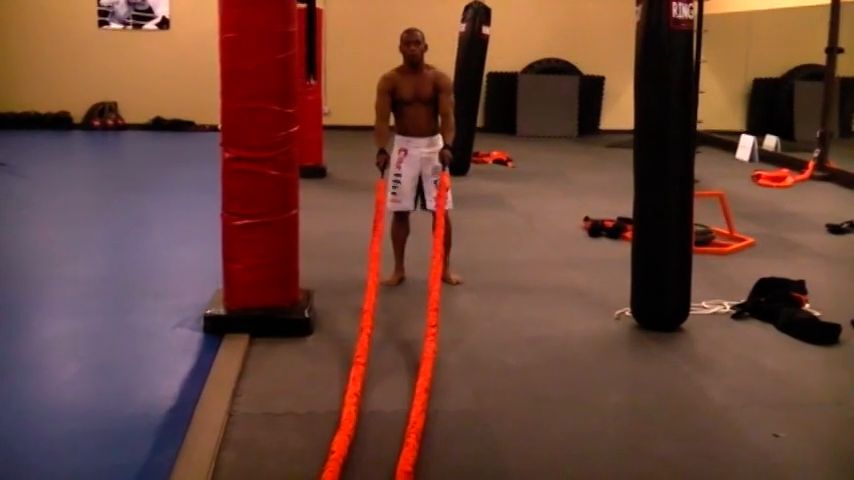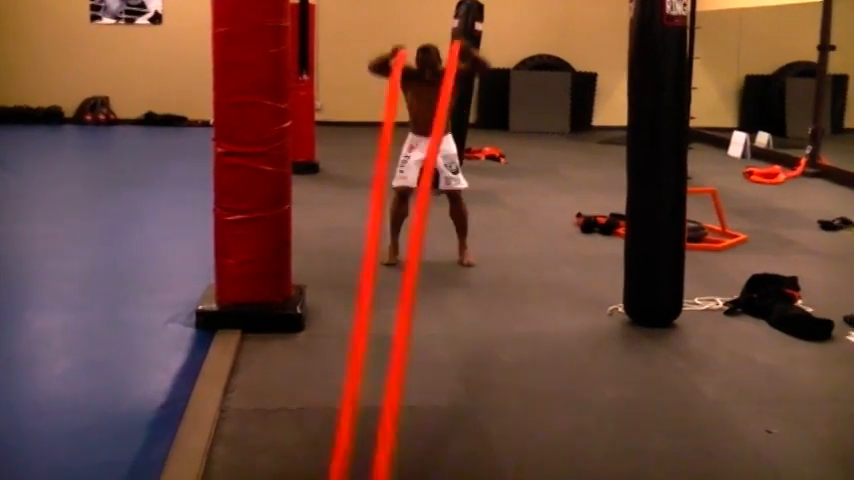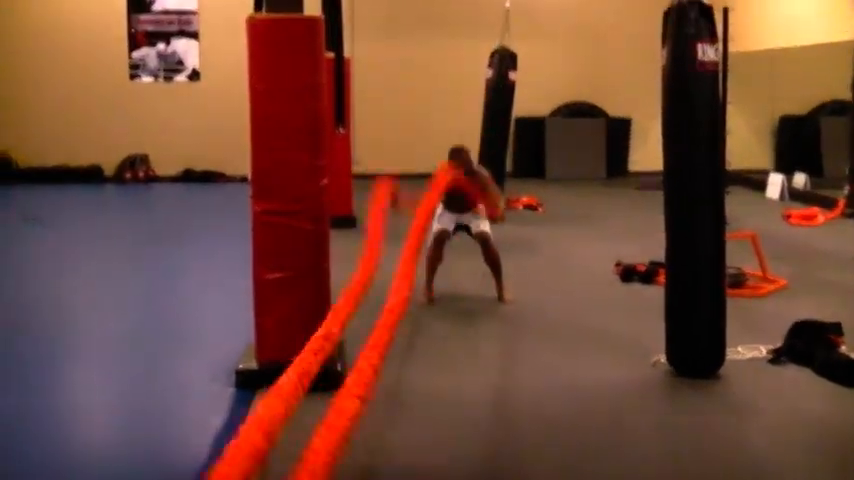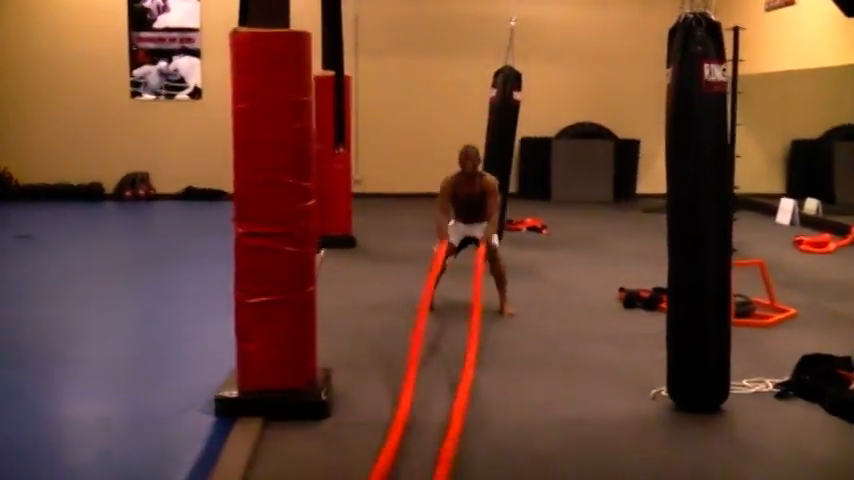
dt=1s
person 1, frame 1
left shoulder: (440, 79)
right shoulder: (389, 80)
left elbow: (447, 116)
right elbow: (382, 119)
left wrist: (447, 146)
right wrist: (381, 150)
left hip: (433, 146)
right hip: (404, 147)
left knee: (441, 210)
right knee: (400, 211)
left ankle: (445, 268)
right ankle: (399, 269)
person 1, frame 2
right shoulder: (407, 75)
left elbow: (483, 67)
right elbow: (374, 67)
left wrist: (469, 52)
right wrist: (391, 55)
left hip: (443, 143)
right hip: (415, 143)
left knee: (455, 193)
right knee: (402, 191)
left ankle: (463, 248)
right ankle: (394, 247)
person 1, frame 3
left shoulder: (481, 176)
left elbow: (495, 199)
left wrist: (497, 209)
left hip: (474, 214)
right hip: (448, 213)
left knee: (486, 241)
right knee: (438, 239)
left ankle: (500, 289)
right ankle: (428, 288)
person 1, frame 4
left shoulder: (489, 183)
right shoulder: (449, 182)
left elbow: (494, 214)
right elbow: (442, 212)
left wrist: (488, 236)
right wrist: (442, 235)
left hip: (482, 223)
right hip: (459, 222)
left knee: (493, 255)
left ankle: (504, 302)
